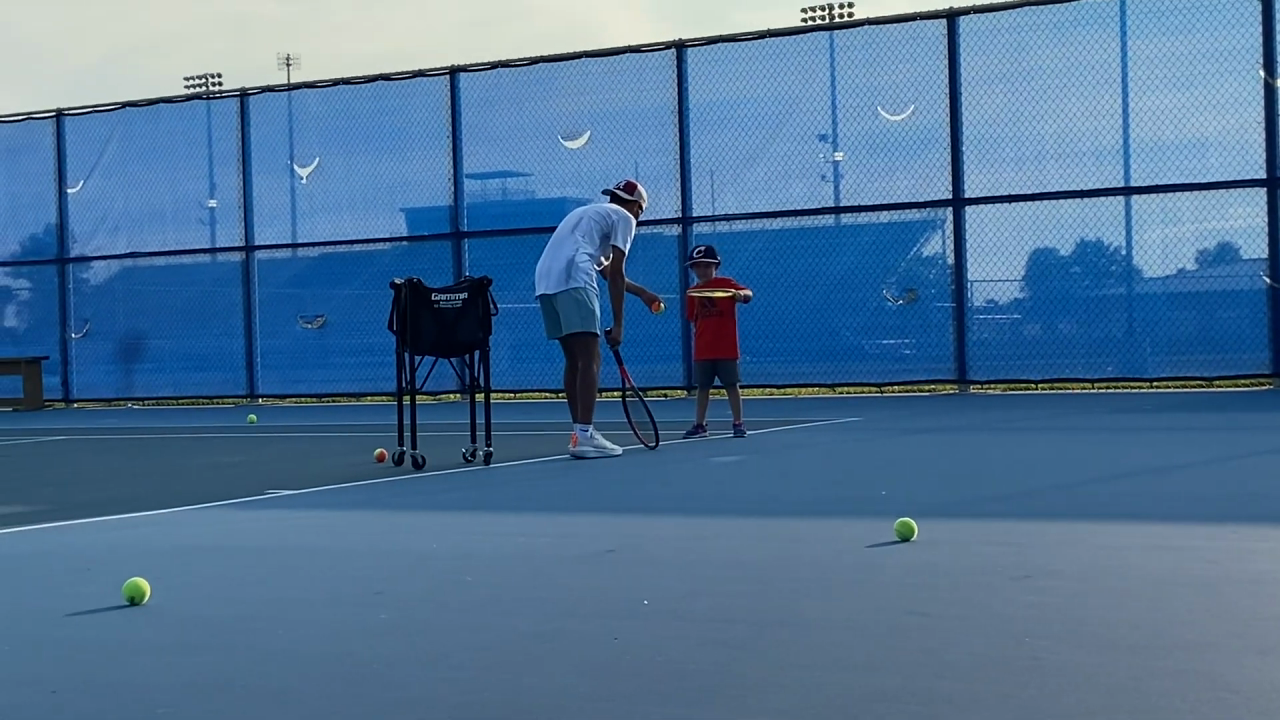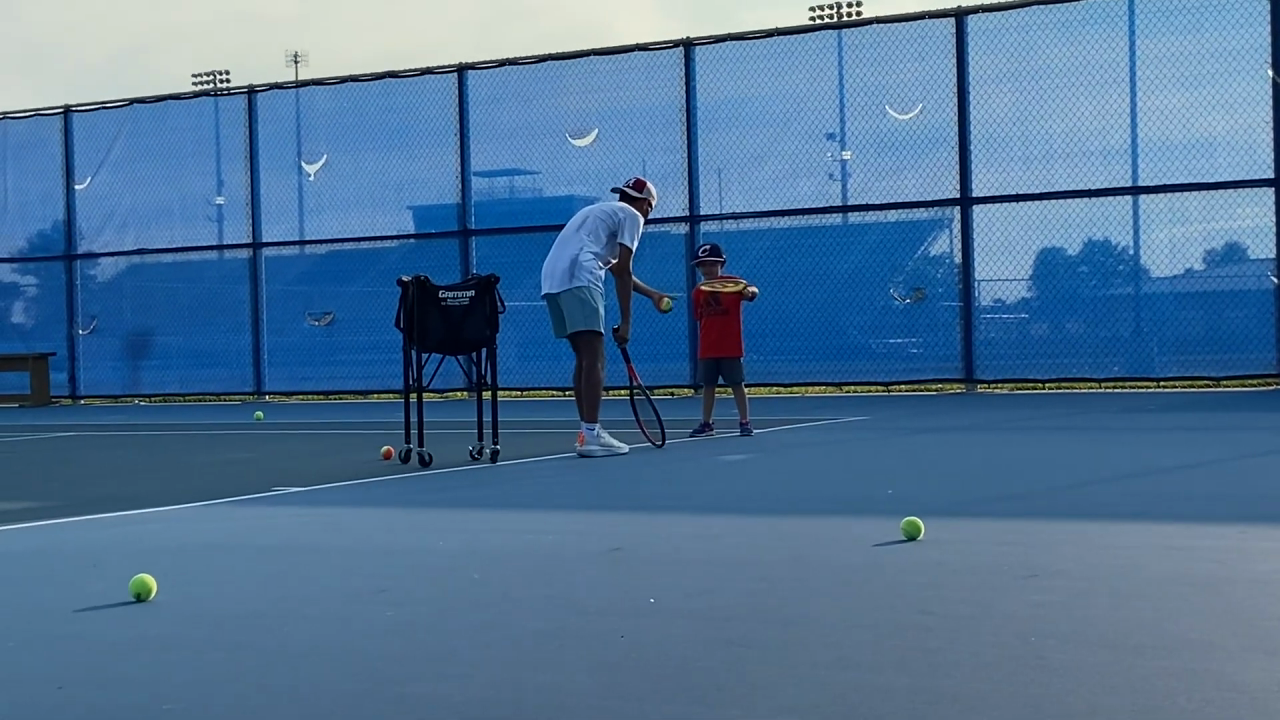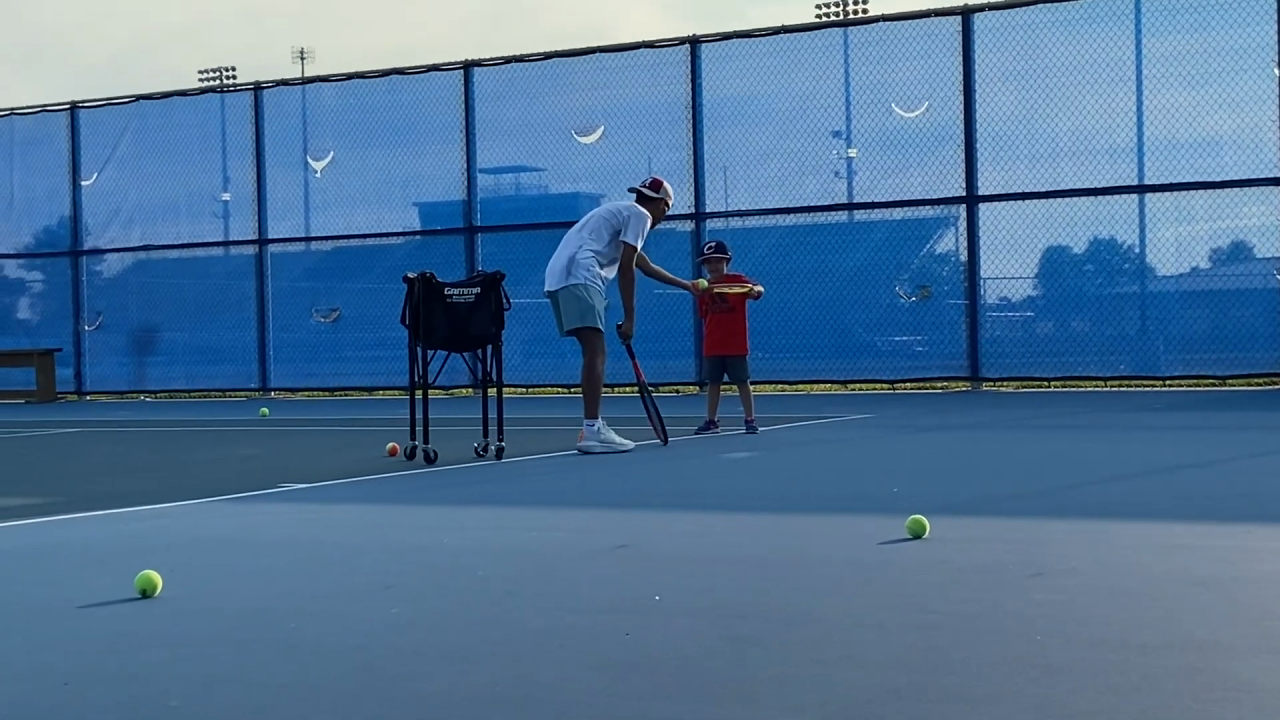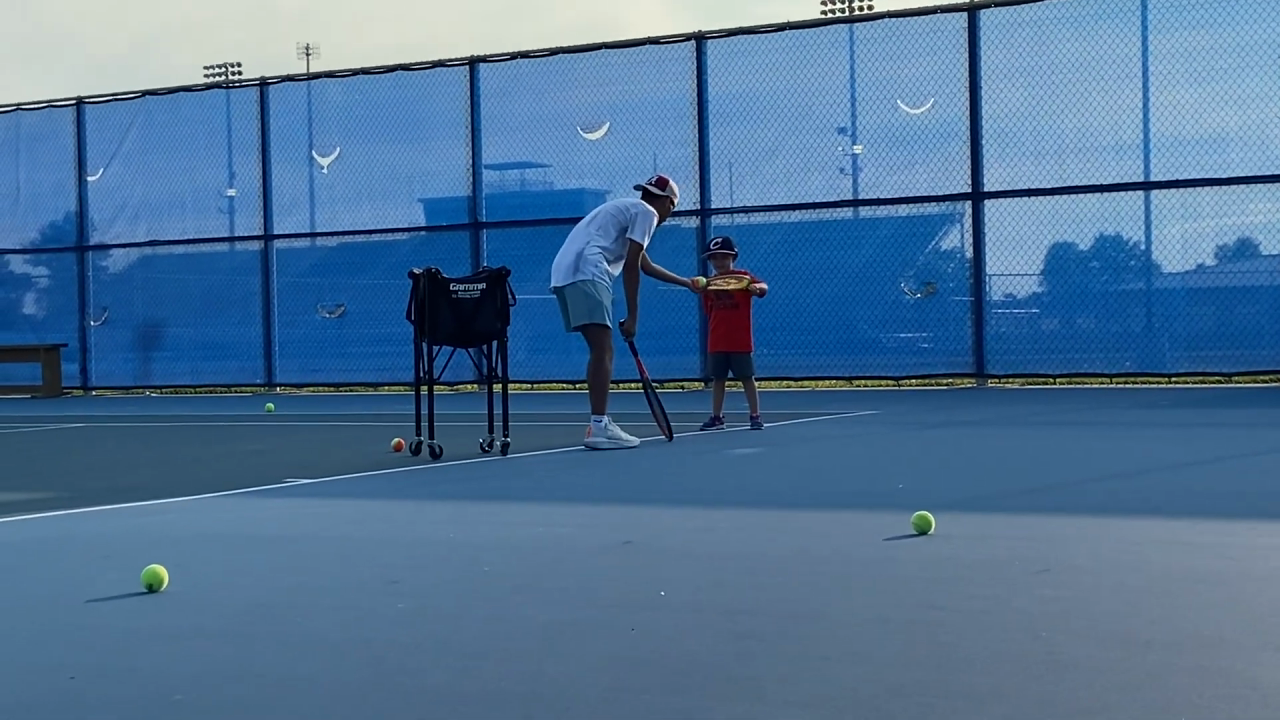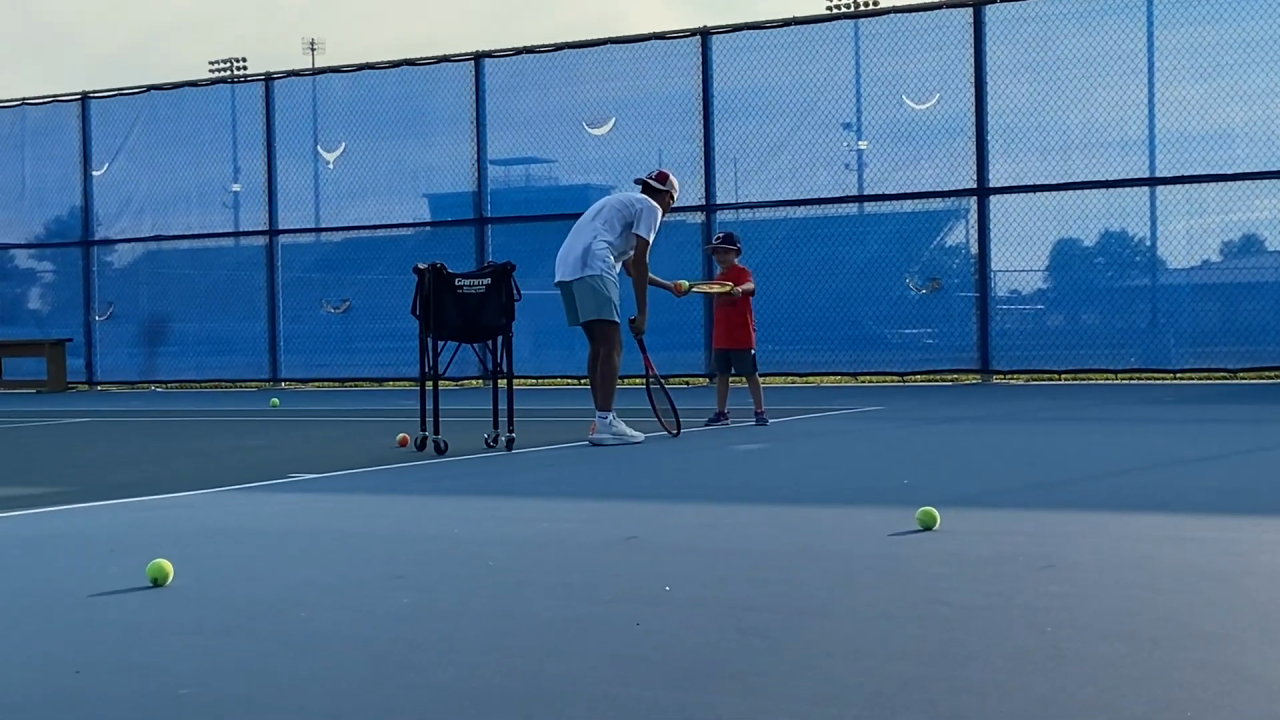
dt=0.5s
person 1, frame 1
left shoulder: (589, 213)
right shoulder: (624, 217)
left elbow: (607, 271)
right elbow: (616, 274)
left wrist: (643, 293)
right wrist: (618, 324)
left hip: (545, 281)
right hip: (573, 281)
left knee: (575, 360)
right knee: (590, 359)
left ankle: (579, 433)
right ankle: (584, 436)
person 1, frame 2
left shoulder: (599, 212)
right shoulder: (631, 215)
left elbow: (617, 270)
right elbow: (623, 271)
left wrist: (652, 294)
right wrist: (626, 321)
left hip: (553, 280)
right hip: (578, 280)
left knee: (584, 358)
right knee: (594, 357)
left ankle: (587, 432)
right ankle: (591, 435)
person 1, frame 3
left shoulder: (621, 213)
right shoulder: (640, 215)
left elbow: (646, 266)
right elbow: (626, 269)
left wrist: (685, 285)
right wrist: (629, 318)
left hip: (559, 277)
right hip: (579, 277)
left knee: (593, 354)
right knee: (596, 354)
left ankle: (593, 428)
right ankle: (592, 431)
person 1, frame 4
left shoulder: (626, 210)
right shoulder: (646, 212)
left elbow: (645, 265)
right elbow: (631, 267)
left wrist: (686, 283)
right wrist: (632, 316)
left hip: (564, 273)
right hip: (586, 274)
left knee: (599, 350)
right knee: (603, 350)
left ankle: (599, 425)
right ankle: (600, 427)
person 1, frame 5
left shoulder: (624, 203)
right shoulder: (650, 207)
left elbow: (629, 265)
right elbow: (640, 262)
left wrist: (668, 286)
right wrist: (642, 313)
left hip: (567, 268)
right hip: (592, 268)
left knee: (599, 346)
right knee: (611, 346)
left ankle: (603, 420)
right ankle: (604, 424)
person 2, frame 1
left shoulder: (726, 283)
right shoulder: (692, 292)
left elbow: (748, 294)
left wrist: (741, 293)
right wrist: (697, 327)
left hip: (726, 348)
right hip: (702, 350)
left knee: (732, 385)
right knee: (702, 387)
left ankle: (738, 424)
right ankle: (700, 425)
person 2, frame 2
left shoulder: (732, 282)
right shoulder: (698, 292)
left elbow: (754, 291)
right elbow: (701, 318)
left wrist: (749, 291)
right wrist: (703, 341)
left hip: (731, 347)
right hip: (707, 349)
left knee: (737, 384)
right knee: (708, 385)
left ankle: (745, 422)
right ankle: (706, 424)
person 2, frame 3
left shoulder: (737, 280)
left elbow: (759, 289)
right elbow: (705, 316)
left wrist: (755, 289)
left hip: (736, 344)
right hip: (712, 346)
left knee: (742, 381)
right knee: (713, 382)
left ankle: (750, 420)
right ankle: (711, 421)
person 2, frame 4
left shoulder: (743, 276)
left elbow: (763, 287)
right elbow: (710, 312)
left wrist: (756, 287)
left hip: (741, 340)
right hip: (717, 342)
left knee: (747, 377)
right knee: (718, 379)
left ankle: (755, 416)
right ankle: (717, 417)
person 2, frame 5
left shoulder: (741, 271)
right shoulder: (719, 277)
left elbow: (750, 286)
left wrist: (739, 289)
left hip: (742, 336)
right hip: (721, 337)
left knee: (750, 373)
right knee: (721, 374)
left ankle: (760, 411)
right ankle: (721, 413)
